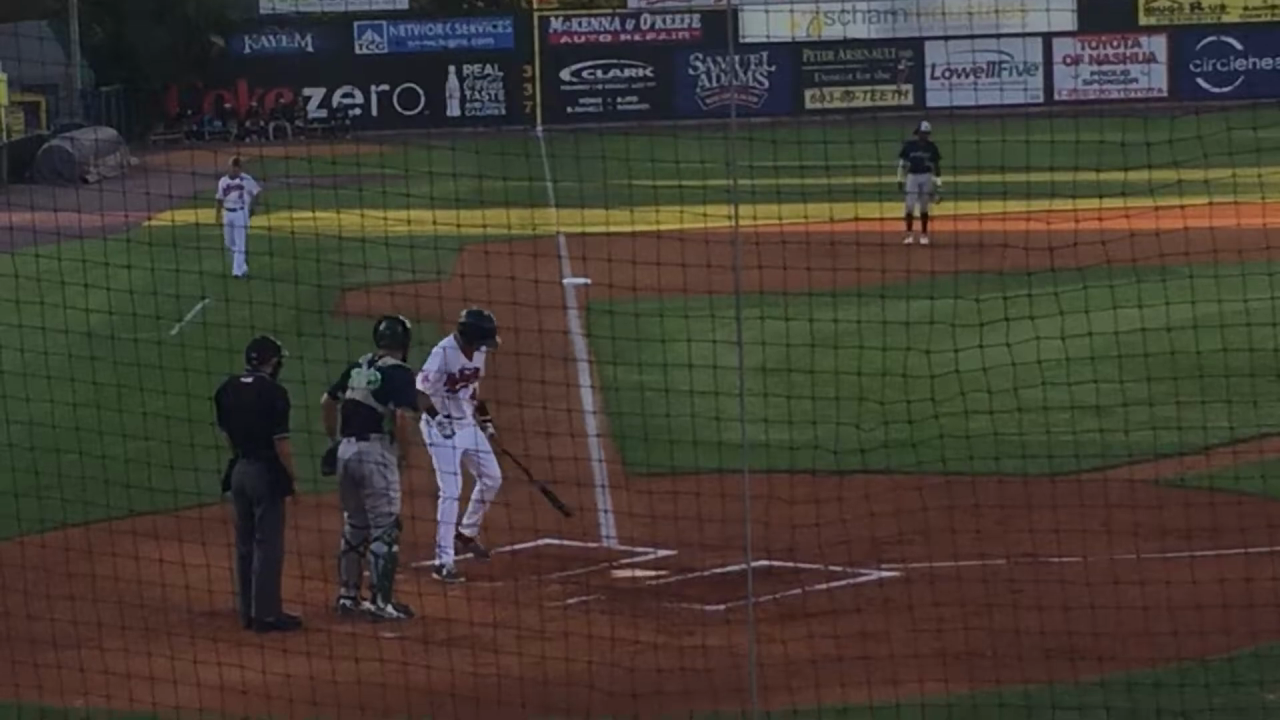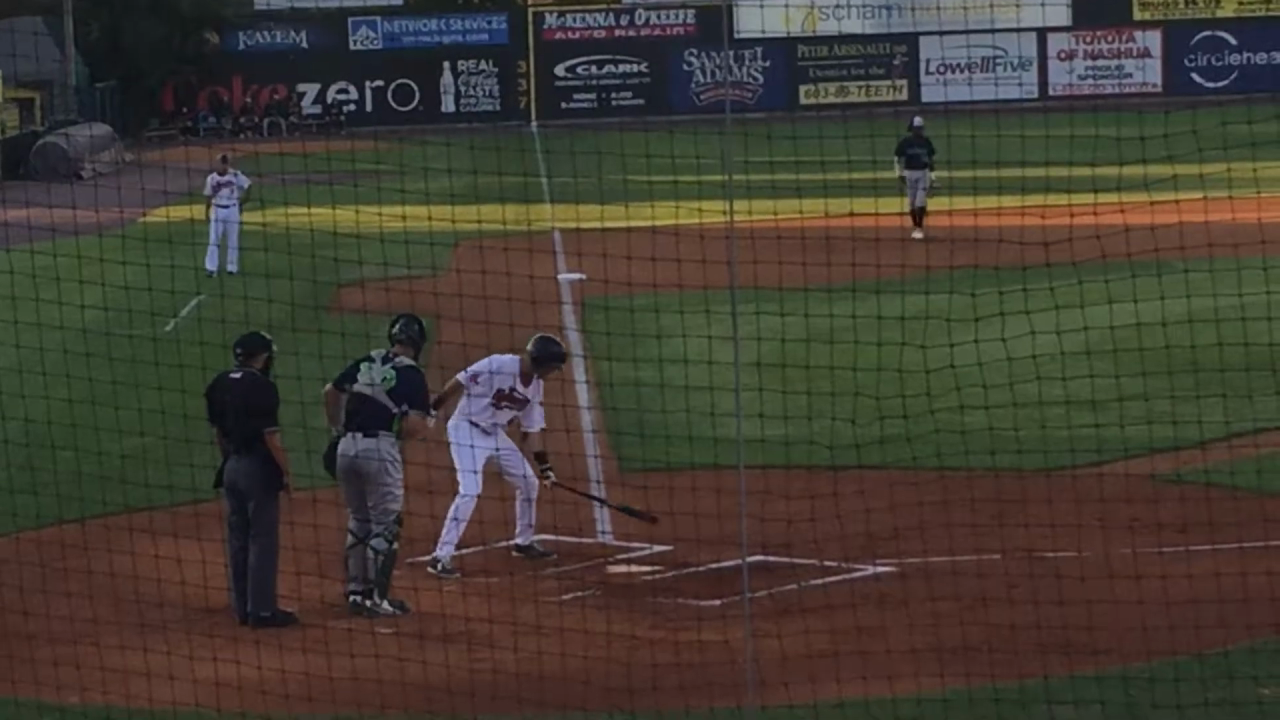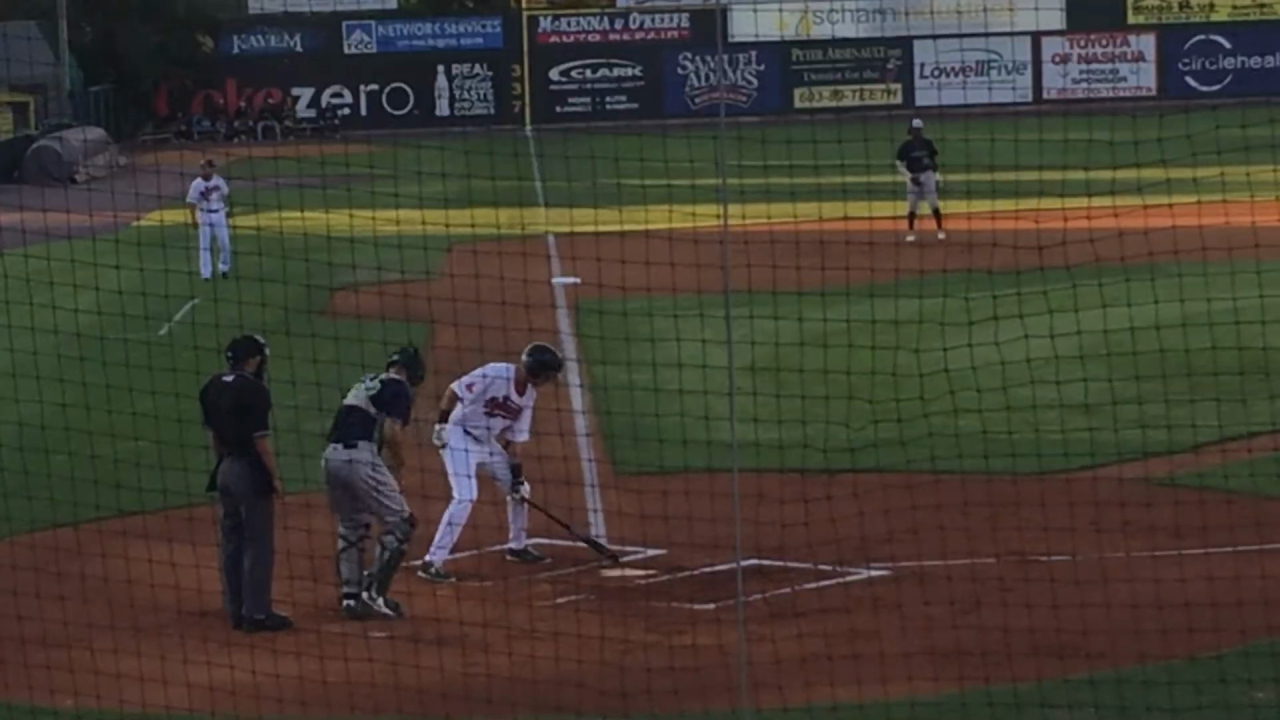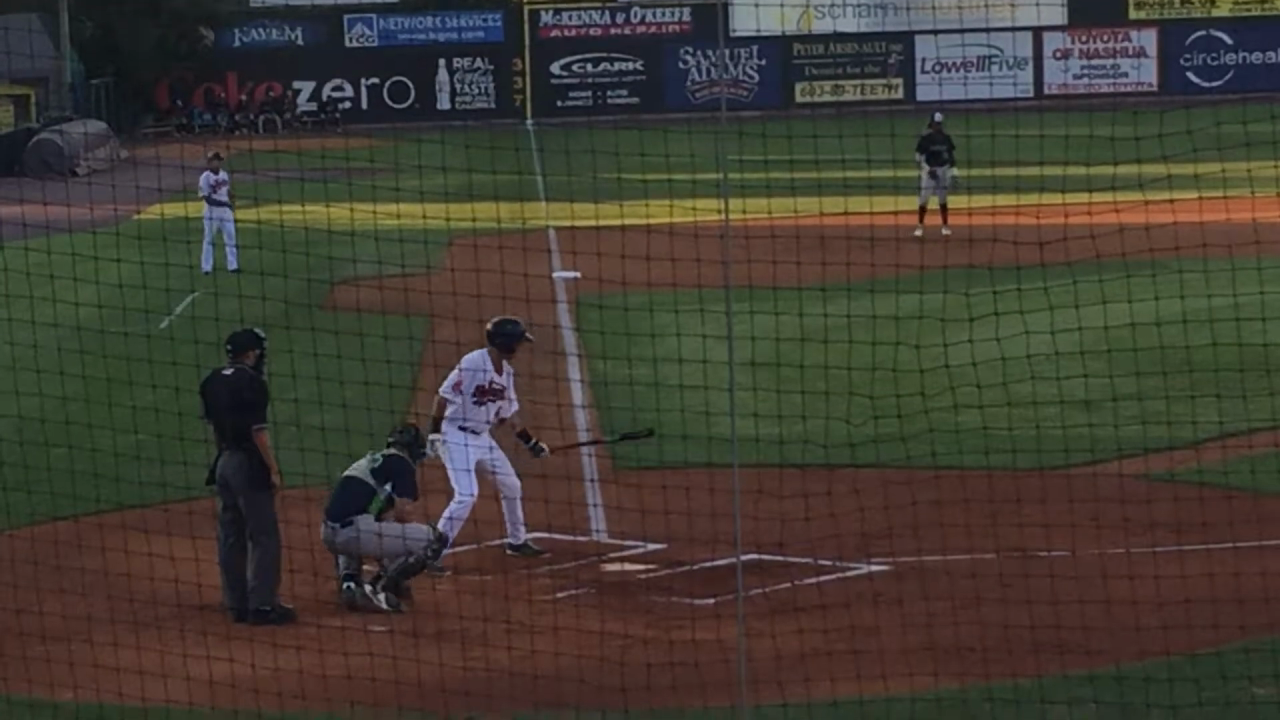
dt=0.5s
person 1, frame 1
left shoulder: (227, 389)
right shoulder: (273, 392)
left elbow: (228, 434)
right elbow: (280, 443)
right wrist: (292, 478)
left hip: (239, 470)
right hip: (266, 473)
left knee: (245, 543)
right knee: (268, 544)
left ankle: (248, 610)
right ankle: (266, 614)
person 1, frame 2
left shoulder: (219, 385)
right shoulder: (261, 386)
left elbow: (218, 433)
right elbow: (271, 436)
right wrist: (286, 471)
left hip: (231, 467)
right hip: (258, 468)
left knee: (238, 539)
right knee: (263, 540)
left ankle: (243, 607)
right ankle: (262, 610)
person 1, frame 3
left shoulder: (212, 388)
right shoulder: (253, 390)
left elbow: (214, 435)
right elbow: (260, 439)
right wrist: (275, 476)
left hip: (225, 470)
right hip: (250, 472)
left knee: (231, 542)
right knee: (258, 543)
left ankle: (236, 610)
right ankle: (256, 613)
person 1, frame 4
left shoulder: (212, 381)
right shoulder: (251, 383)
left elbow: (214, 425)
right elbow: (258, 432)
right wrist: (273, 470)
left hip: (224, 463)
right hip: (248, 465)
left knee: (230, 536)
right knee: (264, 536)
left ankle: (237, 603)
right ankle: (262, 604)
person 2, frame 1
left shoulder: (357, 367)
right shoulder: (400, 373)
left elbow: (328, 402)
right elbow: (404, 418)
left wrist: (335, 440)
right wrist: (404, 452)
left hip: (347, 451)
right hip: (375, 452)
left knee: (354, 526)
right knee: (384, 528)
left ankle: (348, 596)
right ankle: (381, 602)
person 2, frame 2
left shoulder: (365, 362)
right shoulder: (412, 374)
left elbow: (330, 391)
right elbow: (416, 428)
left wrist: (337, 430)
right wrist: (412, 426)
left hip: (347, 447)
right hip: (379, 449)
left knee: (358, 522)
right knee: (385, 525)
left ankle: (355, 592)
right ankle: (376, 598)
person 2, frame 3
left shoulder: (363, 384)
right shoulder: (399, 388)
right elbow: (392, 432)
right wrist: (399, 463)
left hip: (332, 457)
right hip: (360, 458)
left knee: (350, 528)
right knee: (400, 523)
left ankle: (350, 597)
right ankle: (373, 593)
person 2, frame 4
left shoulder: (370, 460)
right shoulder: (401, 464)
right elbow: (403, 512)
left hip: (331, 533)
right hip: (356, 529)
right knee: (435, 540)
left ankle: (348, 584)
right ankle: (377, 590)
person 3, frame 1
left shoulder: (479, 351)
right shoulder: (443, 353)
right elbow: (421, 390)
left wrist: (485, 418)
right wrist: (436, 418)
left hip: (468, 425)
right hip: (443, 427)
left knee: (492, 479)
right knee: (451, 493)
left ankle: (466, 532)
right ankle: (444, 563)
person 3, frame 2
left shoulder: (536, 386)
right shoulder: (498, 365)
left elbow: (531, 430)
right elbow: (460, 381)
left wrist: (544, 465)
right wrist: (433, 408)
left hip: (495, 434)
right hip: (467, 430)
left knee: (529, 482)
right knee: (469, 491)
left ankle: (523, 542)
right ankle: (439, 556)
person 3, frame 3
left shoulder: (528, 395)
right shoulder: (494, 374)
left elbow: (515, 439)
right elbow: (455, 390)
left wrist: (518, 478)
right wrist: (441, 424)
left hip: (488, 442)
right hip: (459, 437)
left knee: (520, 490)
right knee: (465, 498)
left ankle: (517, 546)
right ankle: (432, 562)
person 3, frame 4
left shoulder: (506, 371)
right shoulder: (473, 363)
left elbow: (507, 413)
right elbow: (443, 397)
left wrist: (531, 442)
right wrist: (434, 432)
left hip: (480, 436)
right hip: (456, 435)
left knee: (512, 485)
right knee: (466, 496)
left ankle: (517, 541)
